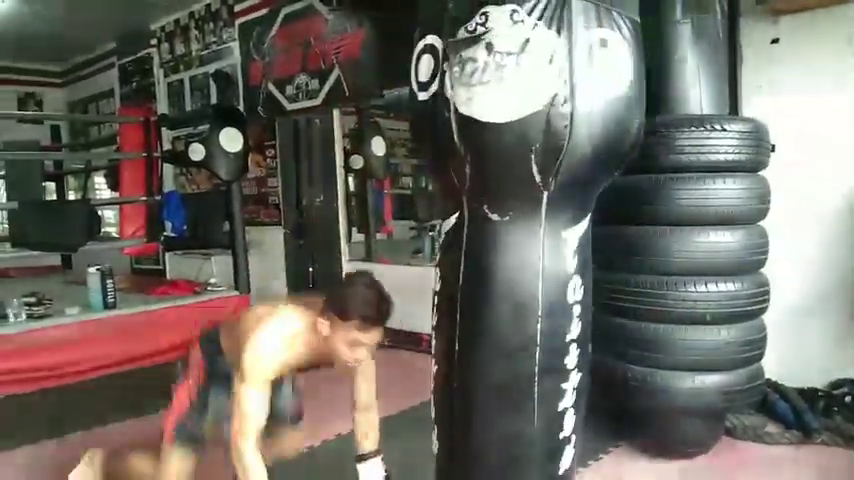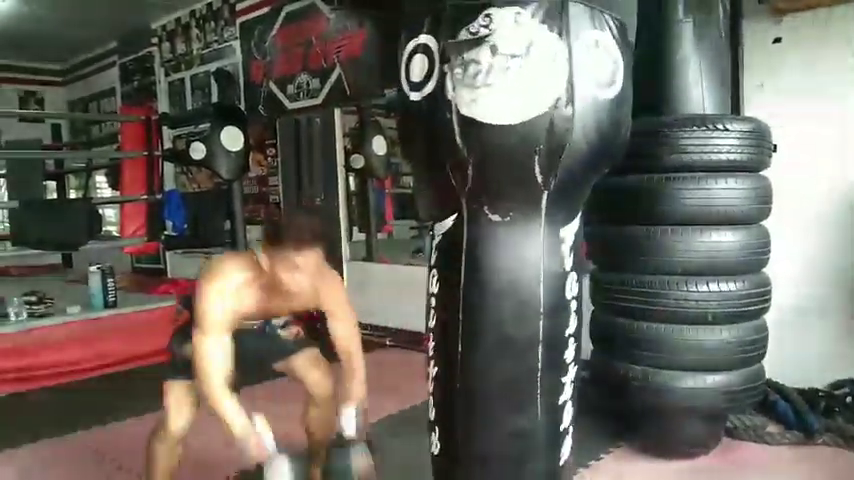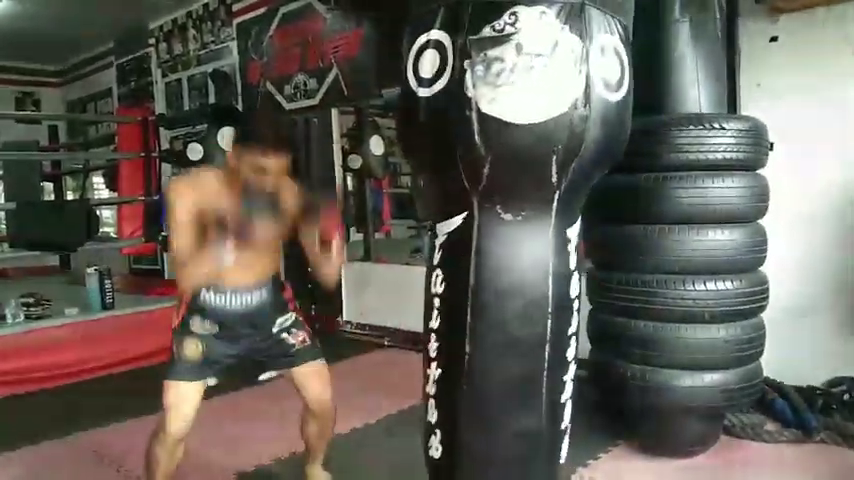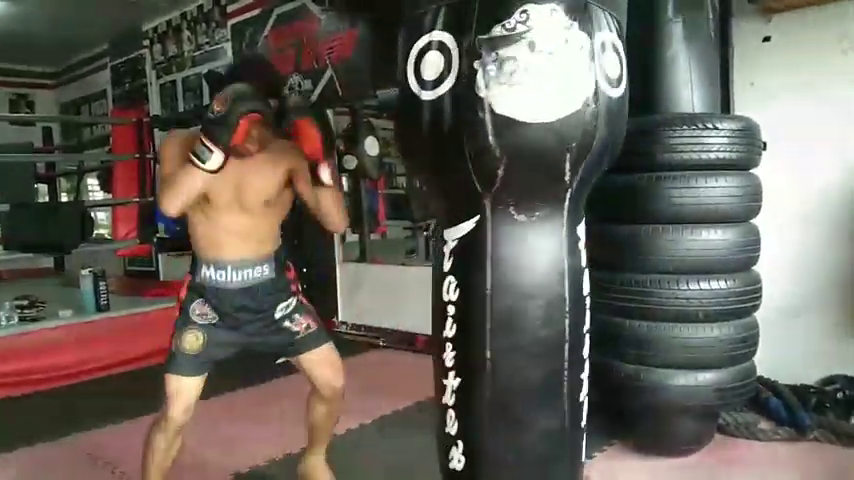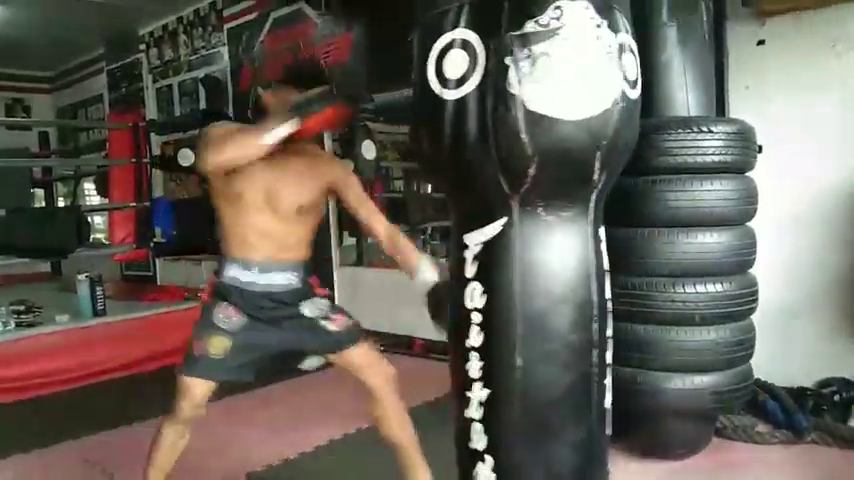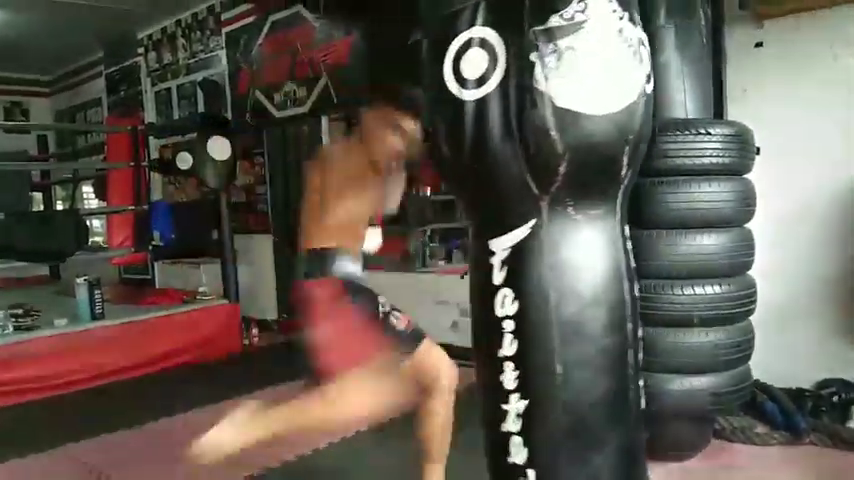
dt=0.2s
person 1, frame 1
left shoulder: (353, 334)
right shoulder: (270, 339)
left elbow: (365, 407)
right elbow: (242, 438)
left hip: (274, 374)
right hip: (219, 367)
left knee: (289, 445)
person 1, frame 2
left shoulder: (324, 282)
right shoulder: (221, 288)
left elbow: (352, 357)
right elbow: (212, 386)
right wrist: (264, 452)
left hip: (264, 323)
right hip: (208, 325)
left knee: (323, 390)
right knee: (175, 425)
person 1, frame 3
left shoulder: (294, 197)
right shoulder: (189, 189)
left elbow: (328, 277)
right elbow: (185, 279)
left wrist: (327, 239)
right wrist: (227, 241)
left hip: (268, 305)
right hip: (208, 314)
left knee: (321, 401)
right knee: (175, 426)
person 1, frame 4
left shoulder: (289, 157)
right shoulder: (182, 144)
left elbow: (336, 223)
right elbow: (170, 204)
left wrist: (319, 161)
right wrist: (213, 144)
left hip: (271, 288)
right hip: (210, 294)
left knee: (331, 382)
right knee: (175, 414)
person 1, frame 5
left shoulder: (328, 168)
right shoulder: (225, 136)
left elbow: (383, 230)
right elbow: (213, 158)
left wrist: (429, 278)
right wrist: (286, 124)
left hip: (298, 296)
right hip: (238, 296)
left knee: (380, 376)
right knee: (187, 410)
person 1, frame 6
left shoulder: (373, 170)
right shoulder: (344, 156)
right elbow: (335, 213)
left hip: (351, 292)
right hip: (328, 286)
left knee: (443, 375)
right knee: (381, 390)
right ankle: (254, 423)
